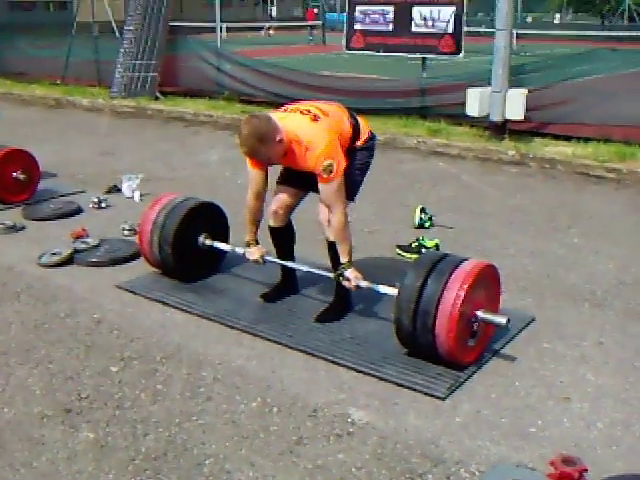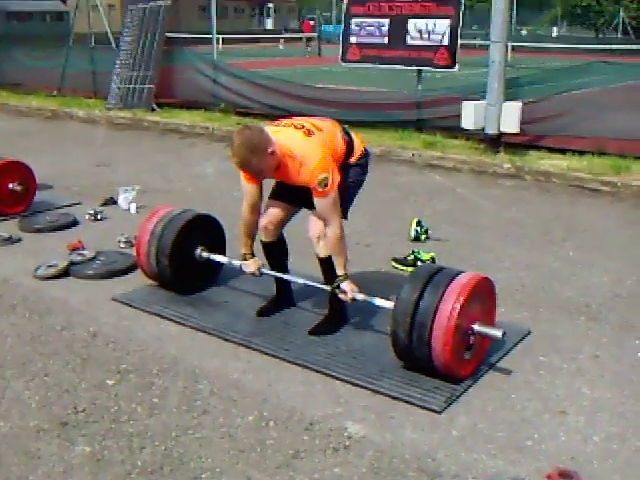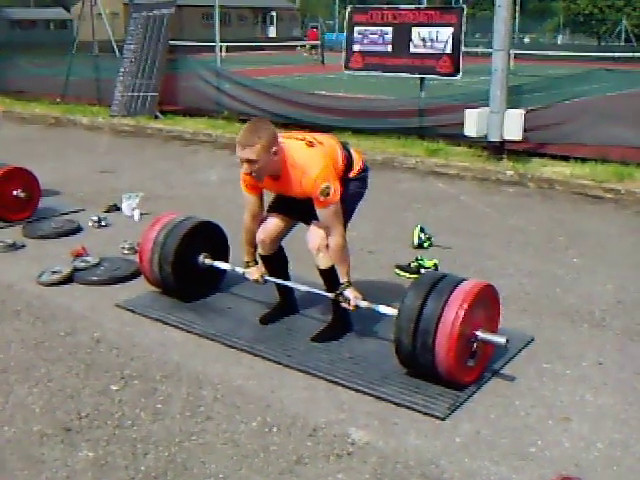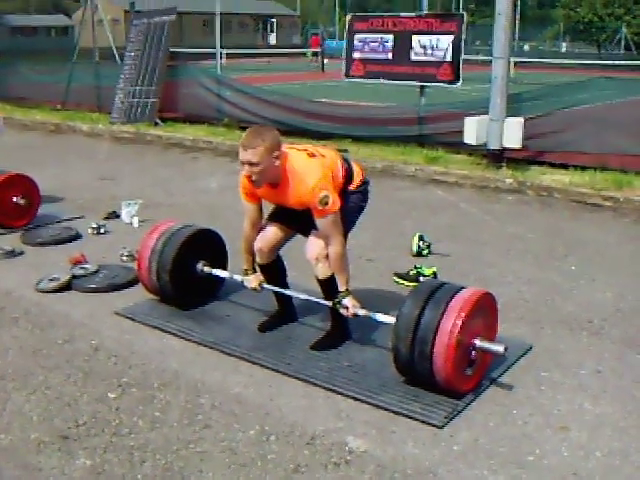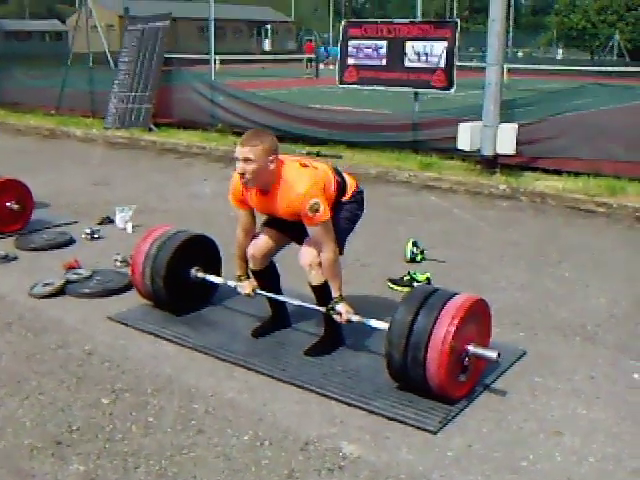
dt=0.3s
person 1, frame 1
left shoulder: (318, 146)
right shoulder: (259, 139)
left elbow: (337, 211)
right elbow: (255, 195)
left wrist: (346, 264)
right wrist: (251, 242)
left hip: (354, 144)
left knee: (327, 216)
right knee: (278, 209)
left ankle: (343, 295)
right ankle: (288, 280)
person 1, frame 2
left shoulder: (312, 160)
right shoulder: (254, 153)
left elbow: (333, 224)
right elbow: (250, 208)
left wrist: (342, 277)
right wrist: (247, 255)
left hip: (348, 161)
left knee: (317, 232)
right knee: (268, 223)
left ankle: (337, 309)
right ankle: (283, 293)
person 1, frame 3
left shoulder: (312, 170)
right shoulder: (250, 168)
left elbow: (335, 233)
right elbow: (252, 216)
left wrist: (346, 285)
right wrist: (250, 262)
left hip: (348, 176)
left knee: (317, 242)
right knee: (265, 237)
left ankle: (342, 316)
right ankle: (287, 301)
person 1, frame 4
left shoulder: (311, 179)
right shoulder: (249, 177)
left elbow: (335, 242)
right elbow: (252, 225)
left wrist: (344, 293)
right wrist: (249, 270)
left hip: (347, 190)
left knee: (316, 252)
right knee: (263, 246)
left ankle: (340, 326)
right ankle: (286, 309)
person 1, frame 5
left shoulder: (301, 188)
right shoulder: (240, 184)
left elbow: (327, 249)
right elbow: (244, 231)
left wrist: (338, 299)
right wrist: (243, 276)
left hip: (342, 201)
left knee: (309, 260)
right knee: (256, 253)
left ankle: (333, 332)
right ankle: (279, 315)
